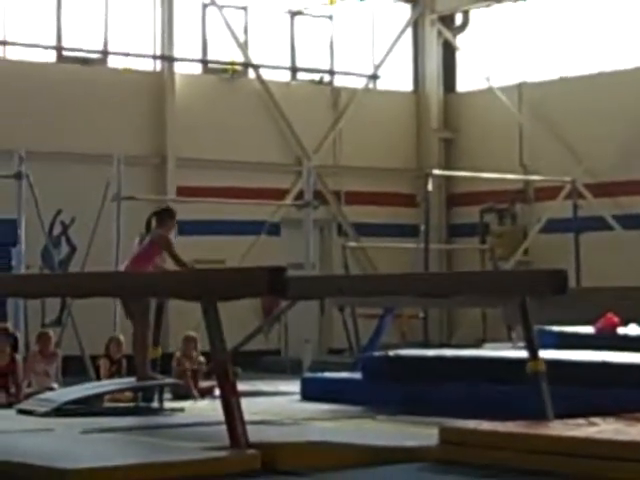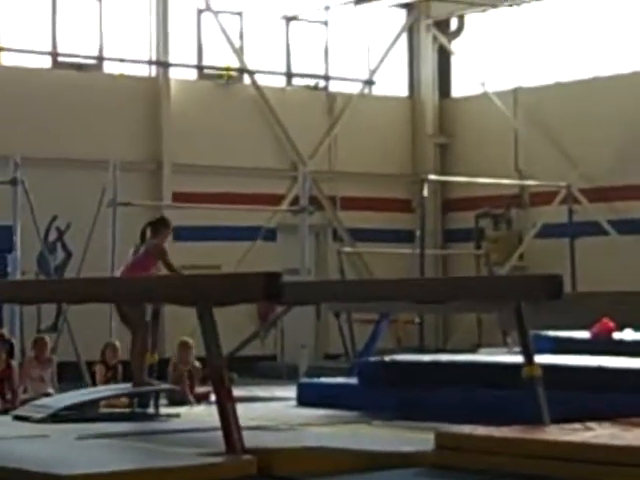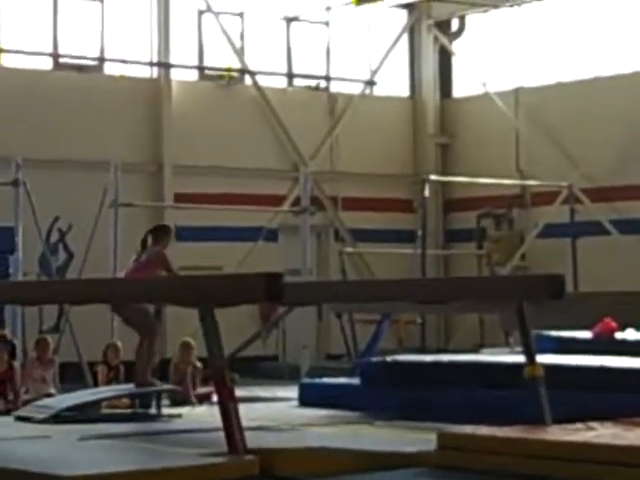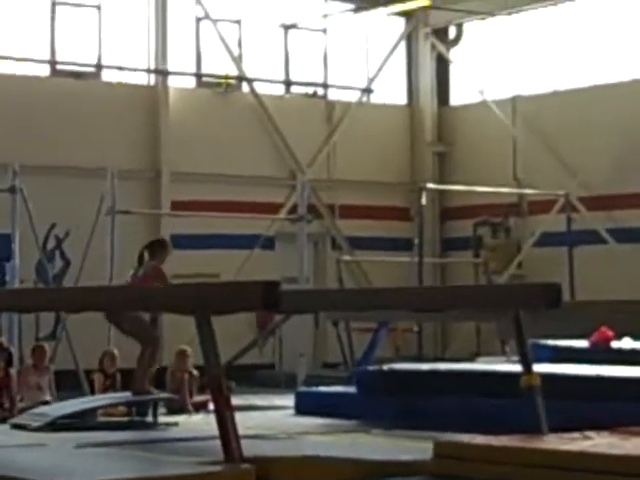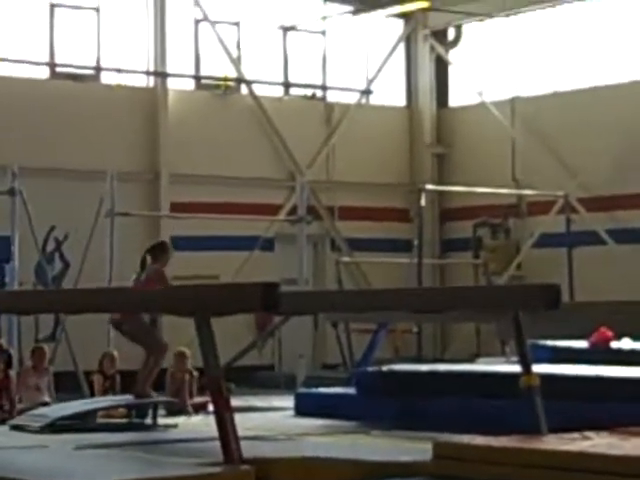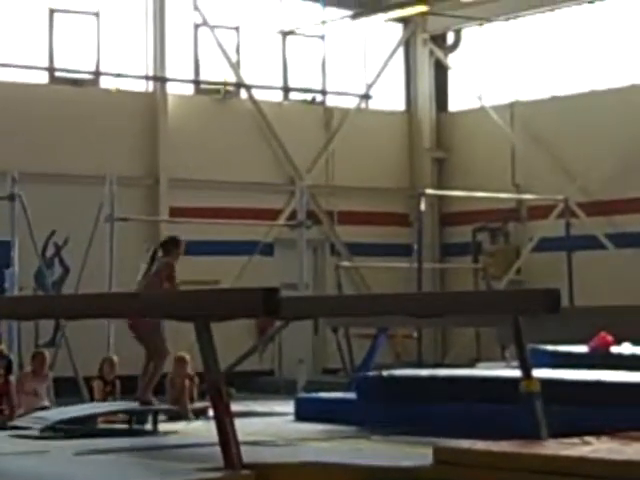
dt=0.1s
person 1, frame 1
left shoulder: (149, 236)
right shoulder: (162, 236)
right elbow: (178, 261)
left knee: (139, 327)
right knee: (143, 326)
left ankle: (142, 370)
right ankle: (144, 370)
person 1, frame 2
left shoulder: (143, 245)
right shoulder: (157, 246)
right elbow: (172, 271)
left knee: (138, 332)
right knee: (143, 331)
left ankle: (138, 375)
right ankle: (141, 376)
person 1, frame 3
left shoulder: (145, 252)
right shoulder: (158, 254)
left elbow: (153, 277)
right elbow: (174, 277)
left knee: (147, 333)
right knee: (151, 332)
left ankle: (142, 375)
right ankle: (144, 376)
person 1, frame 4
left shoulder: (143, 267)
right shoulder: (155, 268)
left hip: (115, 310)
right hip: (124, 309)
left knee: (149, 342)
right knee: (154, 341)
left ankle: (140, 384)
right ankle: (142, 384)
person 1, frame 5
left shoulder: (145, 270)
right shoulder: (157, 272)
left hip: (120, 317)
right hip: (130, 316)
left knee: (153, 348)
right knee: (160, 348)
left ankle: (140, 388)
right ankle: (142, 388)
person 1, frame 6
left shoulder: (153, 263)
right shoulder: (168, 264)
right elbow: (173, 290)
left hip: (136, 316)
left knee: (154, 353)
right knee: (160, 354)
left ankle: (143, 392)
right ankle: (144, 393)
